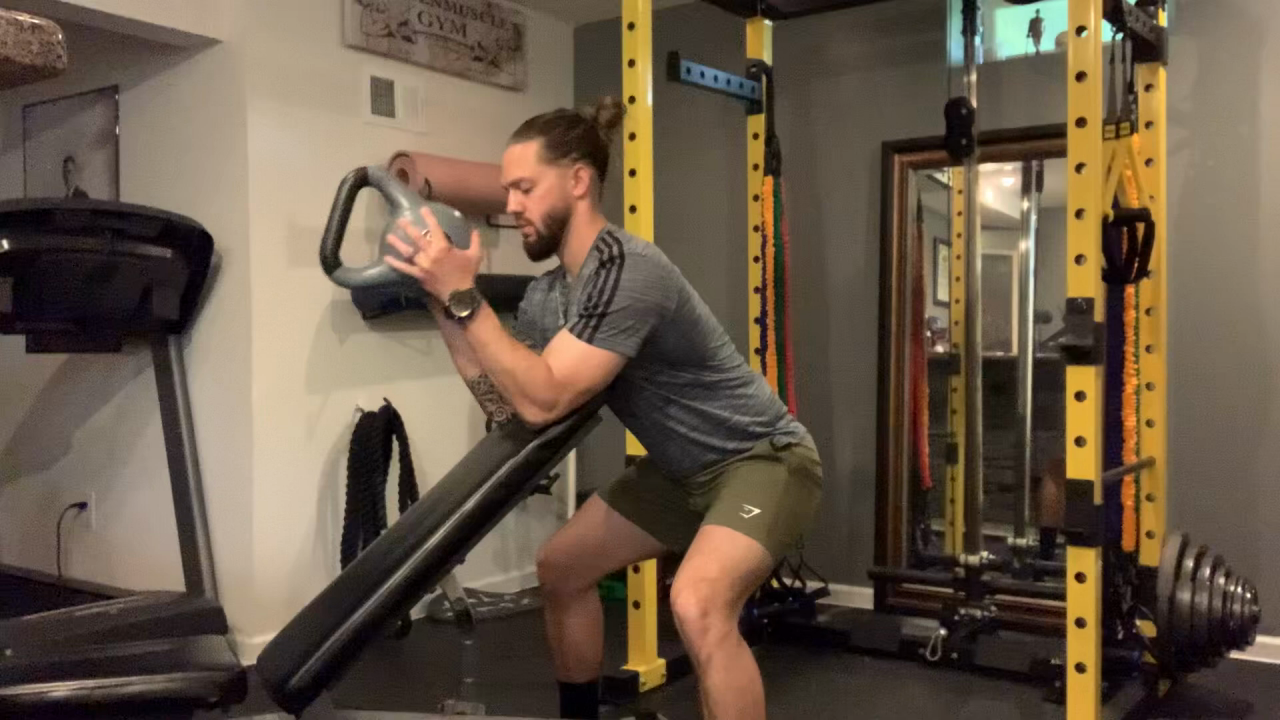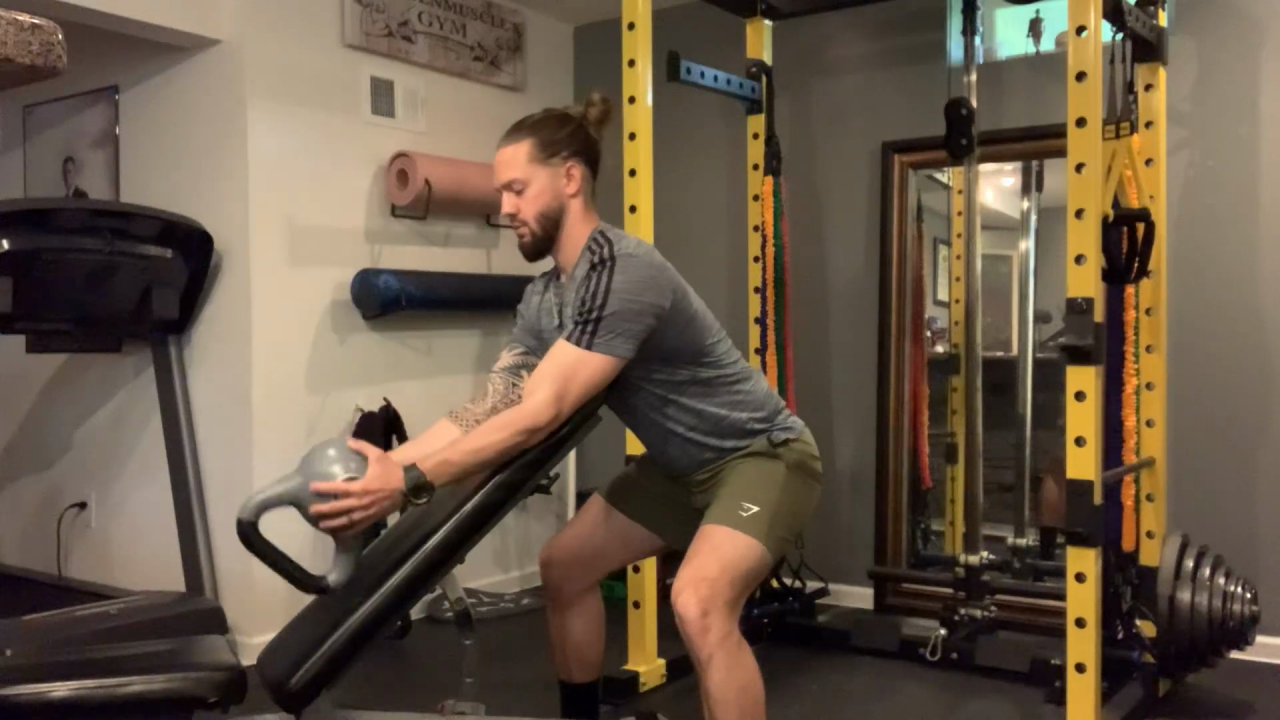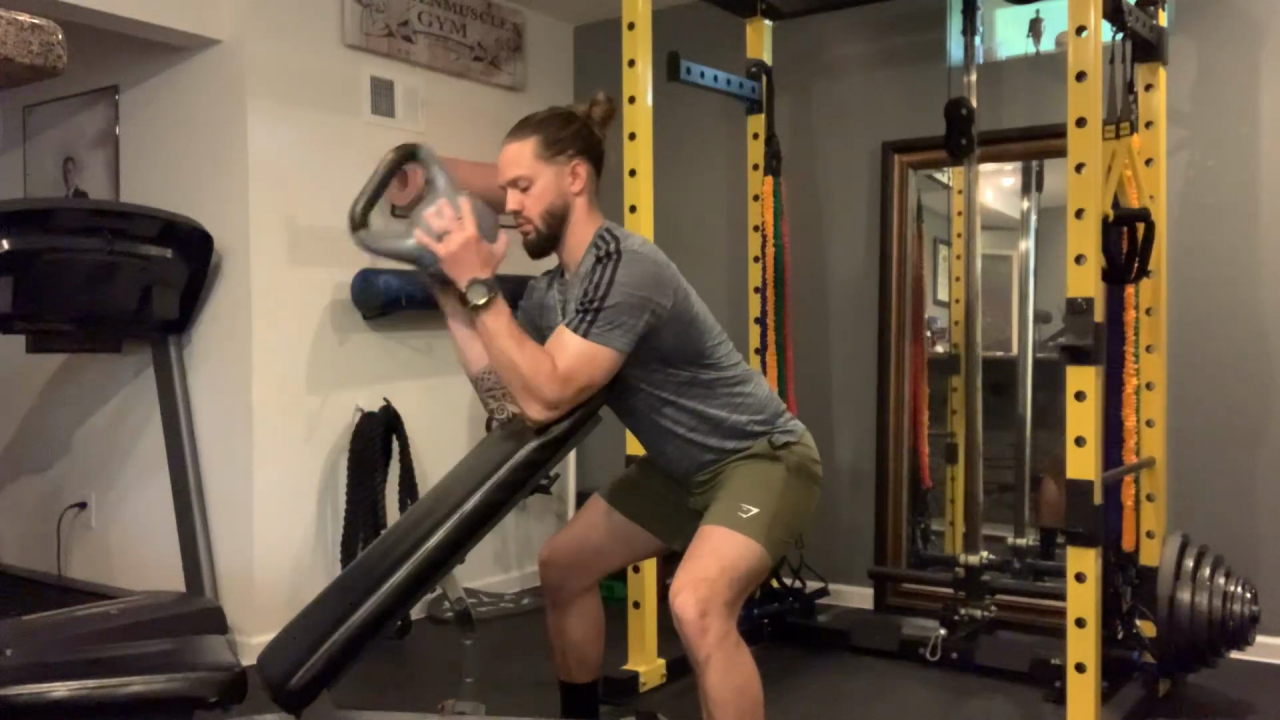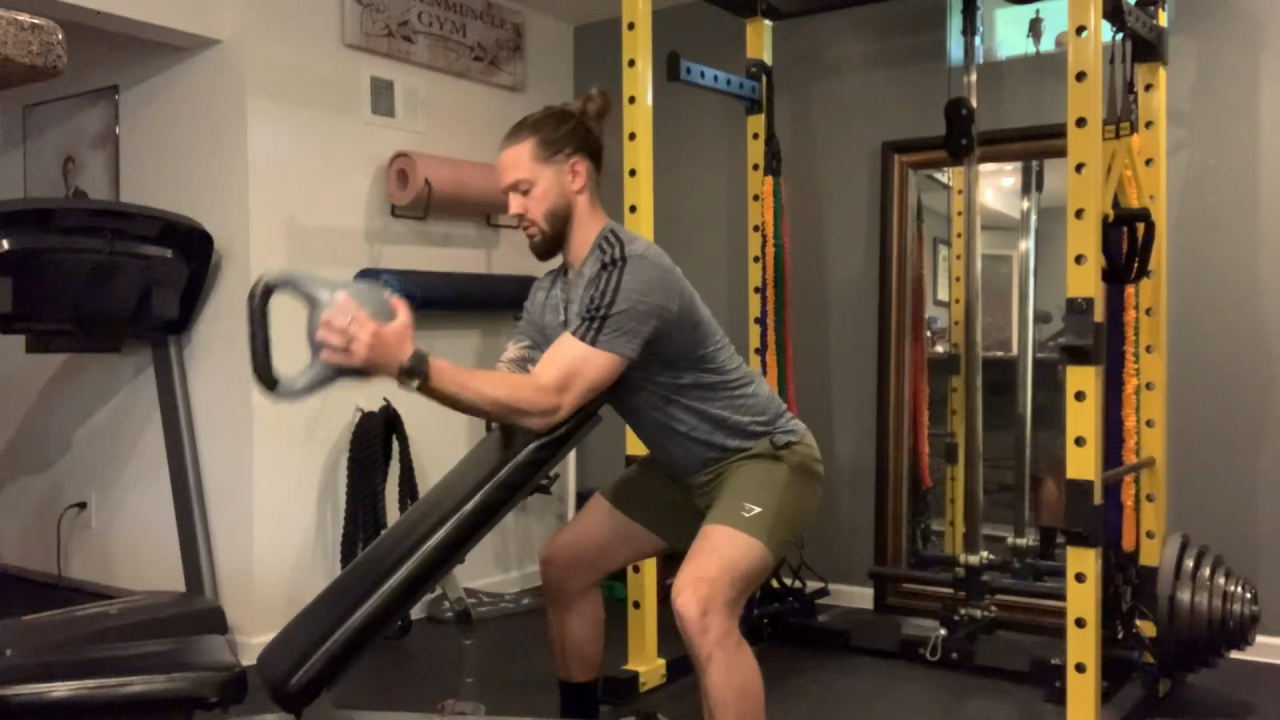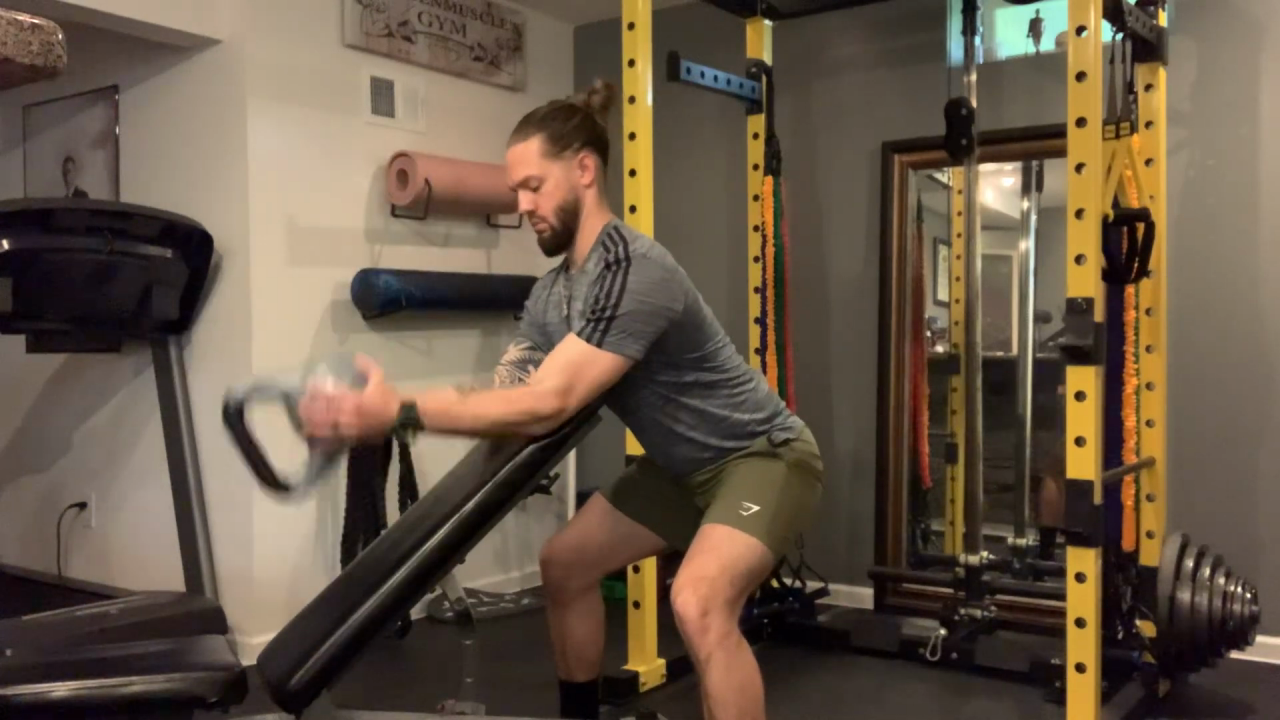
dt=1s
person 1, frame 1
left shoulder: (630, 272)
right shoulder: (547, 294)
left elbow: (545, 400)
right elbow: (505, 401)
left wrist: (461, 297)
right wrist: (443, 302)
left hip: (763, 458)
right hip: (682, 466)
left knee: (698, 605)
right knee: (561, 566)
person 1, frame 2
left shoulder: (624, 272)
right shoulder: (542, 298)
left elbow: (540, 415)
right elbow: (493, 406)
left wrist: (408, 481)
right wrist: (389, 460)
left hip: (762, 454)
right hip: (682, 462)
left knee: (698, 604)
right knee: (564, 567)
person 1, frame 3
left shoulder: (627, 269)
right shoulder: (549, 290)
left elbow: (545, 399)
right elbow: (508, 402)
left wrist: (480, 286)
right wrist: (454, 294)
left hip: (763, 456)
right hip: (682, 465)
left knee: (697, 605)
right knee: (563, 567)
person 1, frame 4
left shoulder: (631, 274)
right shoulder: (551, 295)
left elbow: (544, 403)
right elbow: (506, 392)
left wrist: (409, 361)
right wrist: (391, 354)
left hip: (763, 456)
right hip: (683, 464)
left knee: (698, 604)
right knee: (564, 566)
person 1, frame 5
left shoulder: (636, 274)
right shoulder: (552, 294)
left elbow: (545, 405)
right elbow: (507, 392)
left wrist: (401, 411)
right wrist: (384, 404)
left hip: (762, 455)
right hip: (682, 463)
left knee: (698, 603)
right knee: (565, 565)
